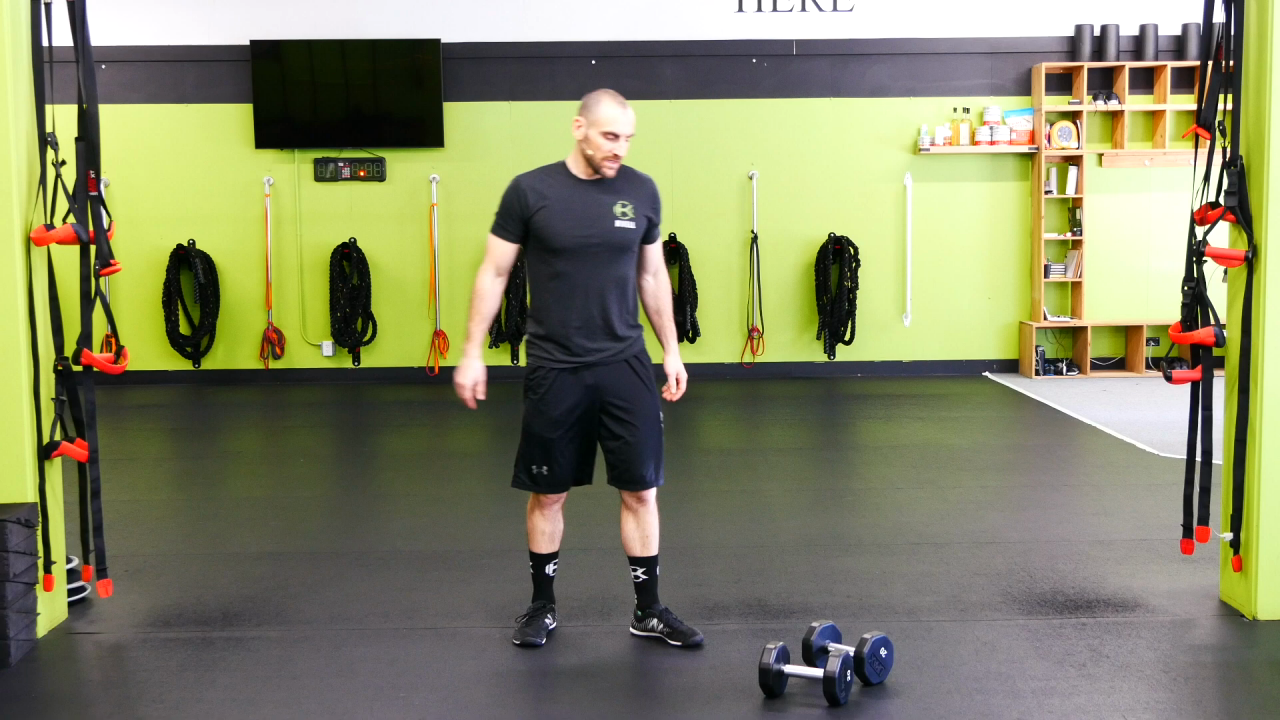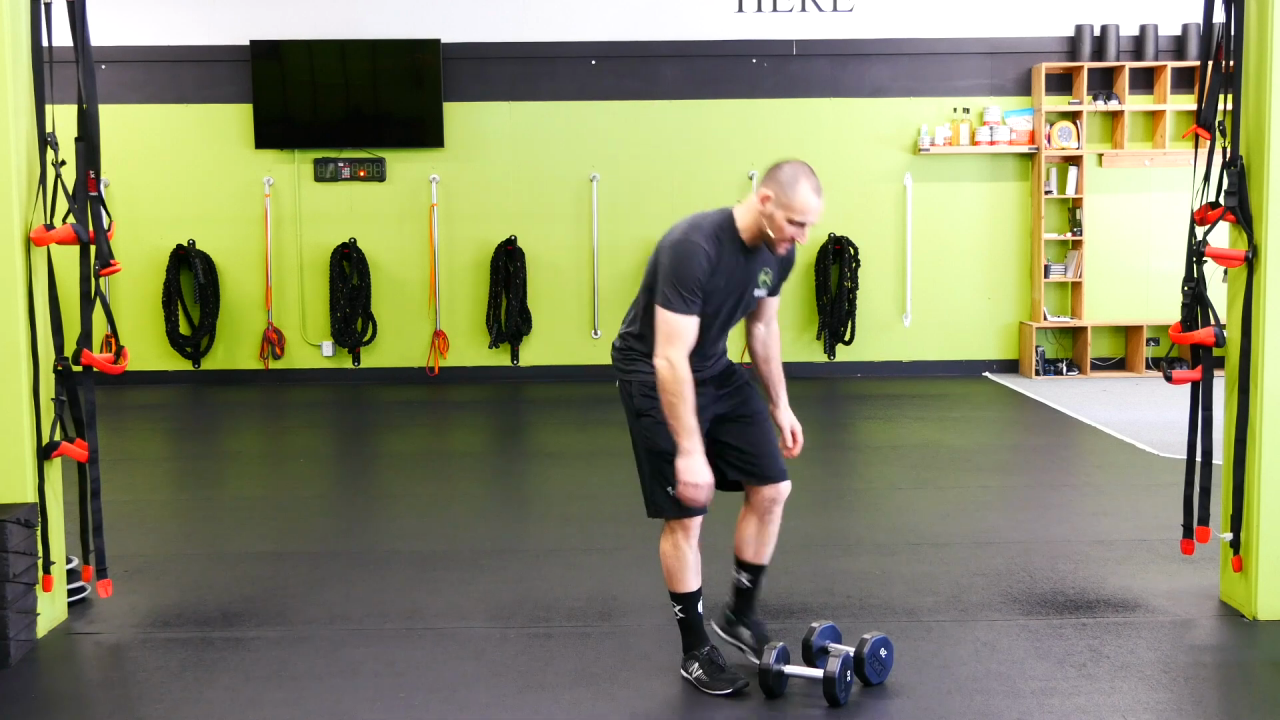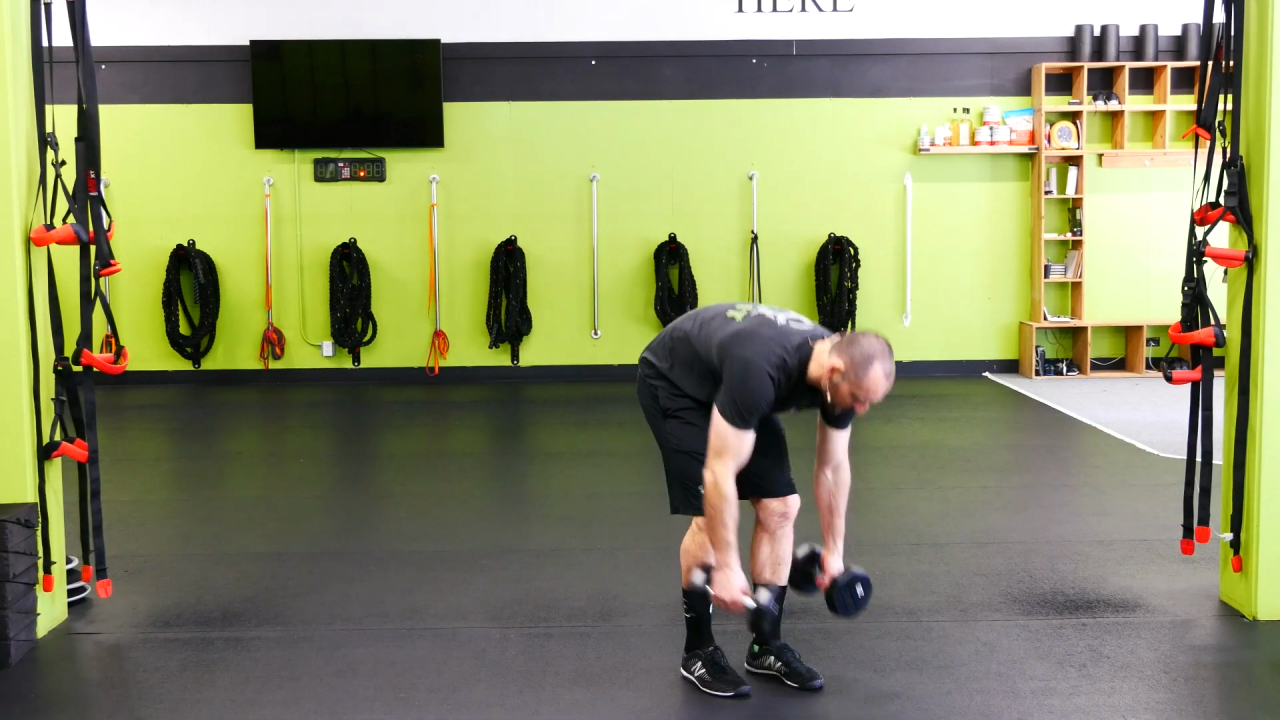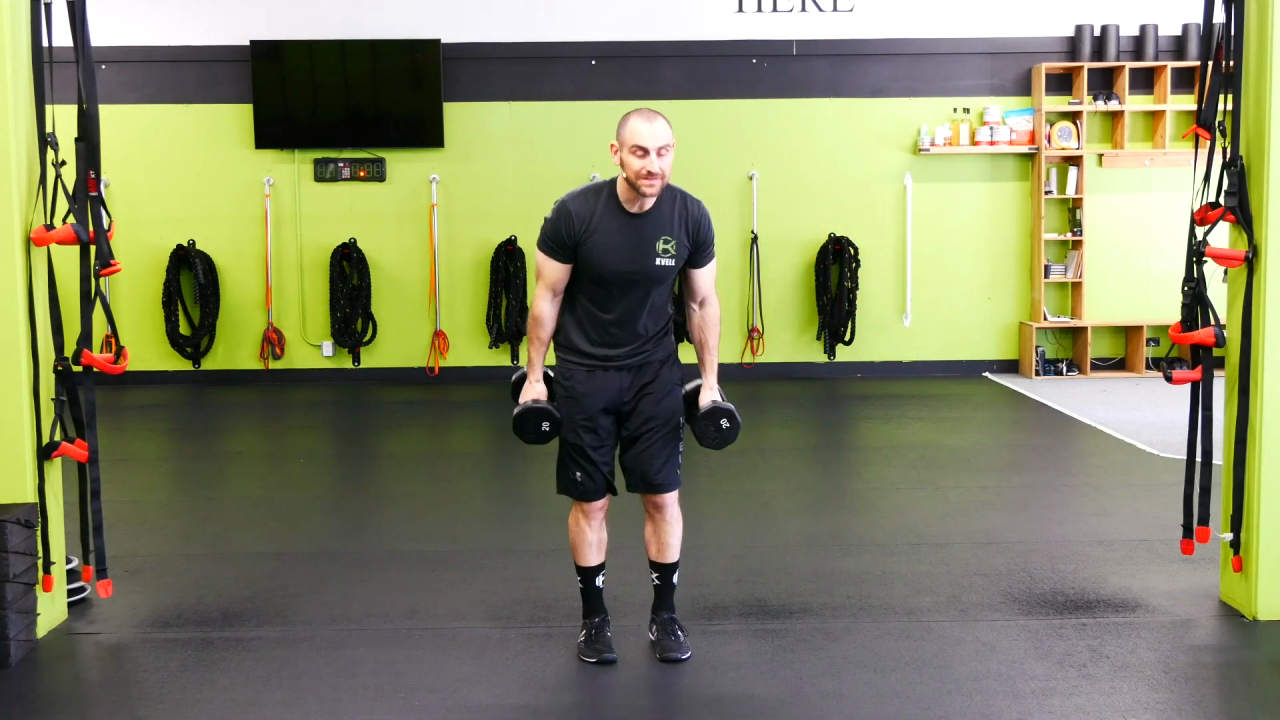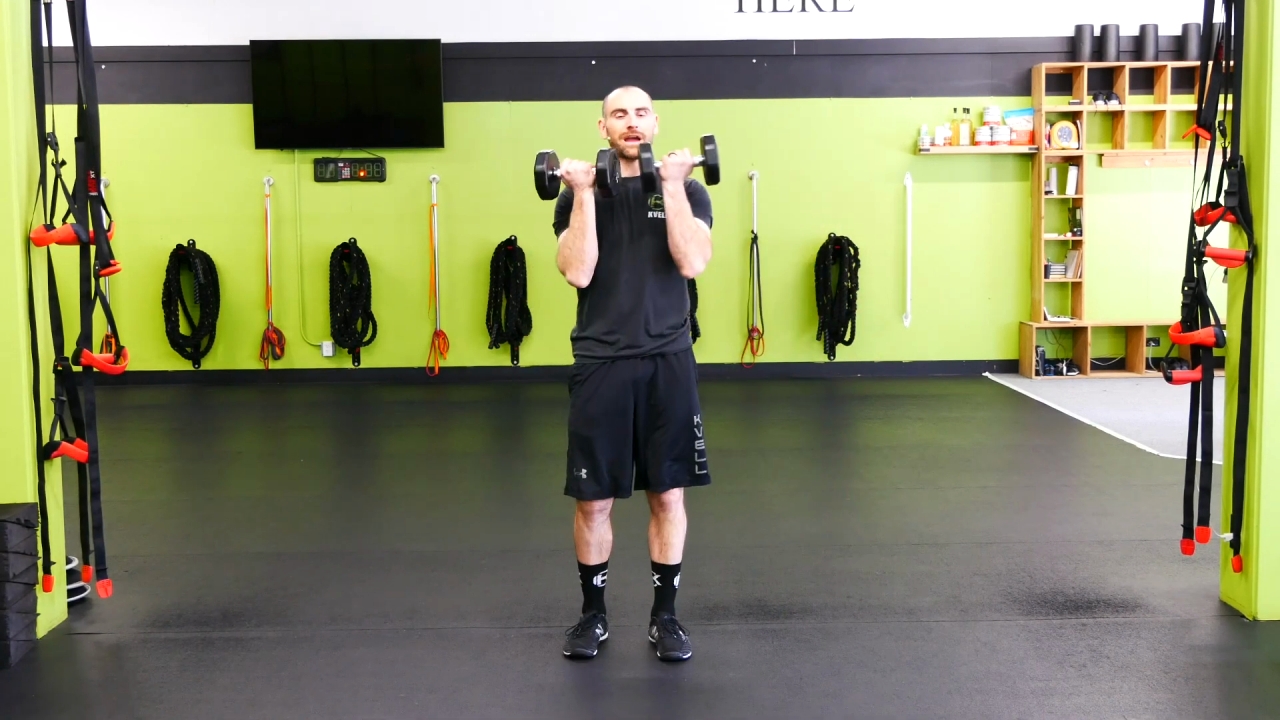
dt=1s
person 1, frame 1
left shoulder: (641, 192)
right shoulder: (529, 191)
left elbow: (654, 275)
right elbow: (493, 274)
left wrist: (672, 350)
right wrist: (472, 352)
left hip: (625, 364)
right hip: (556, 368)
left knee: (640, 488)
right knee: (547, 494)
left ankle: (650, 608)
right ankle: (542, 605)
person 1, frame 2
left shoulder: (778, 251)
right shoulder: (694, 246)
left elbow: (761, 325)
right elbow: (668, 360)
left wrist: (780, 405)
right wrist: (688, 451)
left hip: (714, 371)
right hip: (654, 373)
left knee: (771, 486)
right knee: (685, 513)
left ankle: (742, 615)
right ankle: (696, 650)
person 1, frame 3
left shoulder: (837, 371)
right shoulder: (759, 370)
left elbow: (834, 468)
right elbow: (721, 473)
left wrist: (833, 549)
right wrist: (726, 568)
right hip: (675, 384)
left knee: (782, 508)
right knee: (710, 515)
left ankle: (767, 645)
right ankle: (698, 649)
person 1, frame 4
left shoulder: (690, 215)
right shoulder: (575, 213)
left elbow: (704, 300)
right elbow: (546, 295)
left wrist: (710, 379)
right wrist: (537, 374)
left hip: (654, 370)
right hip: (583, 373)
left knee: (662, 495)
right knee: (589, 500)
left ankle: (664, 614)
right ankle: (594, 617)
person 1, frame 5
left shoulder: (687, 189)
right shoulder: (576, 195)
left elbow: (693, 263)
right elbow: (578, 273)
left wrist: (672, 186)
right wrist: (585, 194)
left hip: (667, 359)
right hip: (599, 362)
left knee: (667, 493)
right knee: (592, 498)
left ankle: (663, 614)
right ankle: (592, 612)
